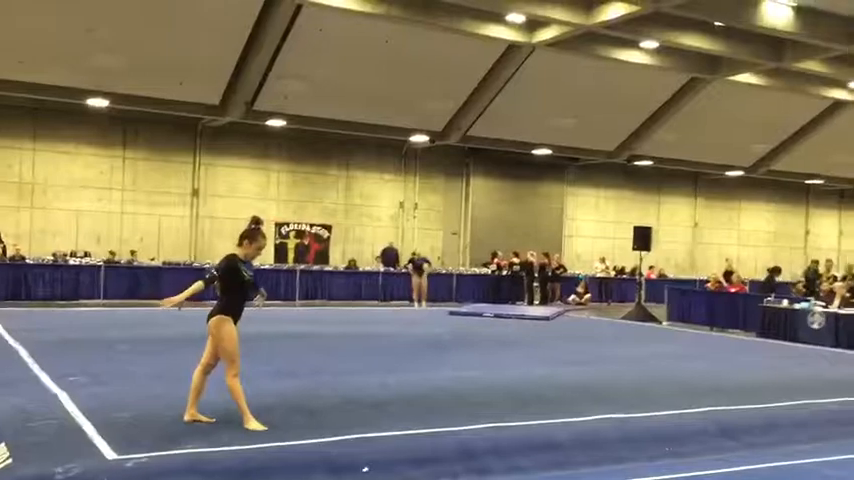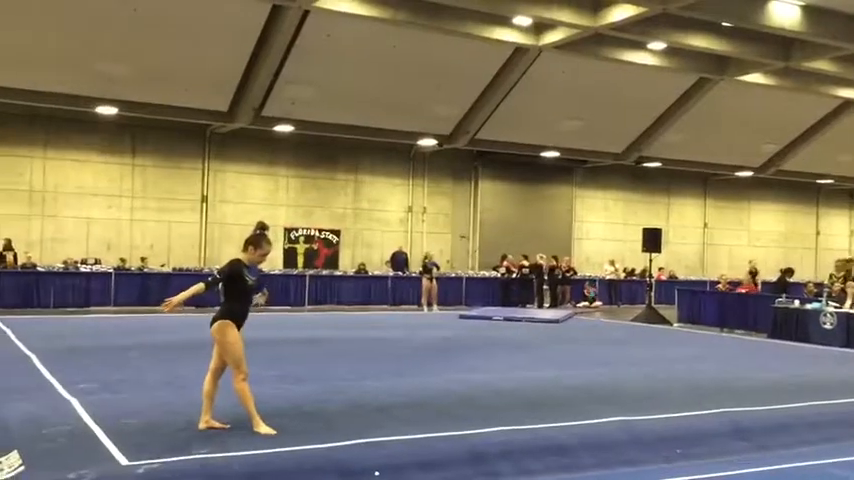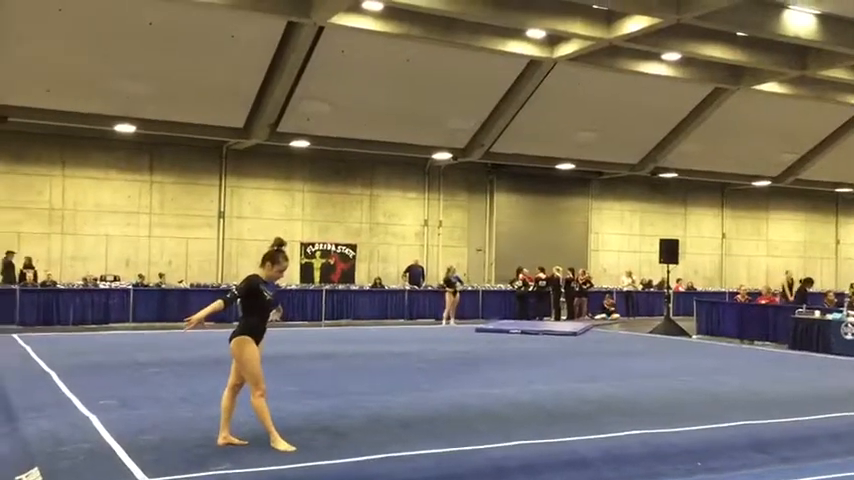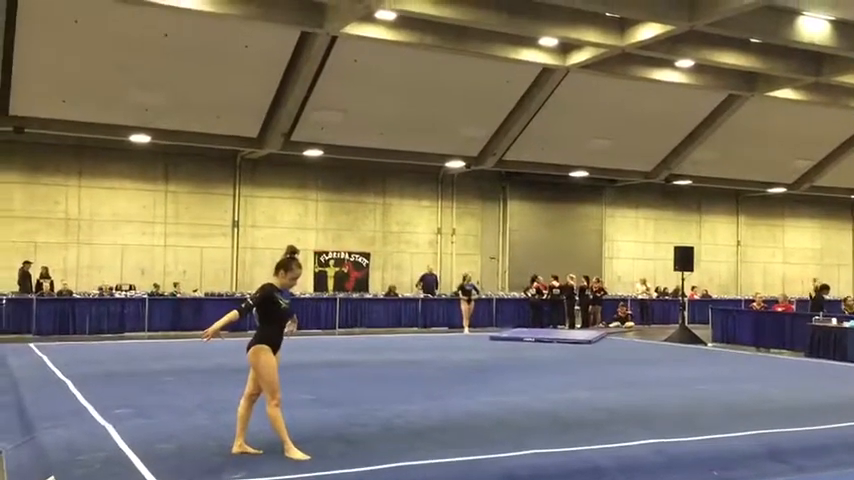
dt=0.7s
person 1, frame 1
left shoulder: (246, 265)
right shoulder: (231, 262)
right elbow: (207, 280)
left wrist: (259, 294)
right wrist: (182, 296)
left hip: (226, 319)
right hip: (222, 319)
left knee: (206, 364)
right knee: (233, 370)
left ankle: (191, 412)
right ankle: (247, 418)
person 1, frame 2
left shoulder: (252, 270)
right shoulder: (234, 267)
right elbow: (209, 283)
left wrist: (260, 296)
right wrist: (182, 296)
left hip: (233, 324)
right hip: (225, 323)
left knee: (215, 371)
right knee: (241, 373)
left ankle: (206, 419)
right ankle: (257, 422)
person 1, frame 3
left shoulder: (267, 285)
right shoulder: (252, 282)
right elbow: (228, 299)
left wrist: (275, 311)
right wrist: (202, 314)
left hip: (253, 339)
right hip: (243, 339)
left knee: (234, 386)
right knee: (259, 390)
left ankle: (224, 434)
right ankle: (274, 437)
person 1, frame 4
left shoulder: (283, 294)
right shoulder: (267, 291)
right elbow: (243, 309)
right wrist: (218, 325)
left hip: (270, 348)
right hip: (261, 348)
left knee: (251, 395)
right knee: (274, 398)
left ankle: (239, 443)
right ankle: (288, 447)
